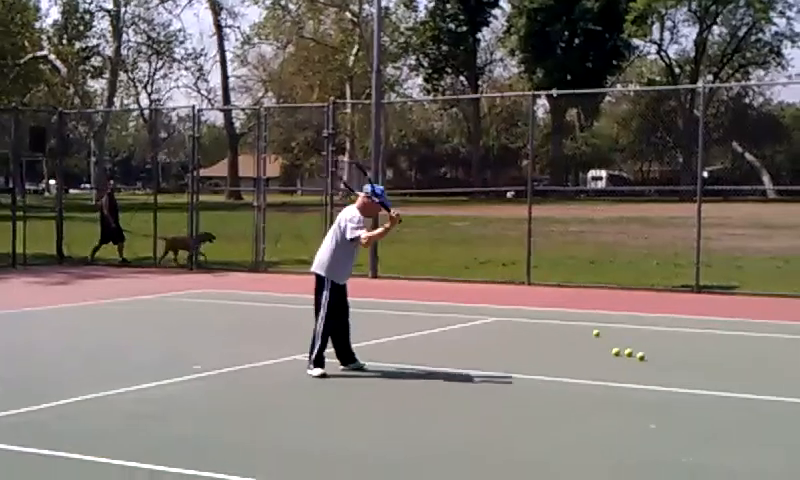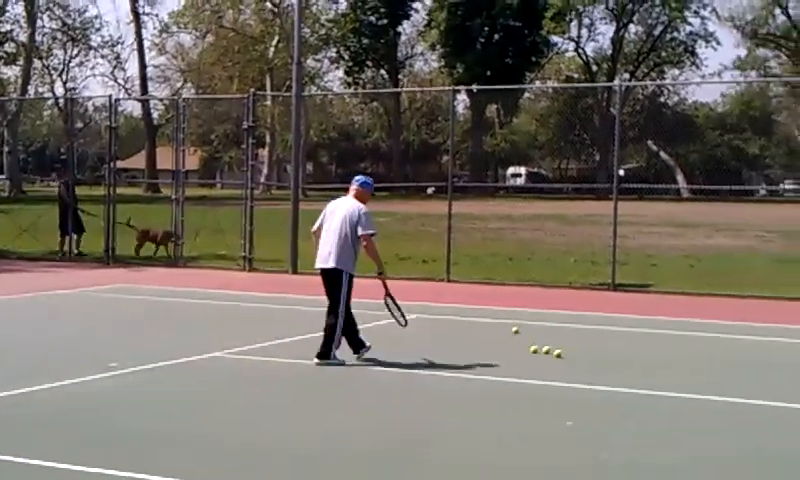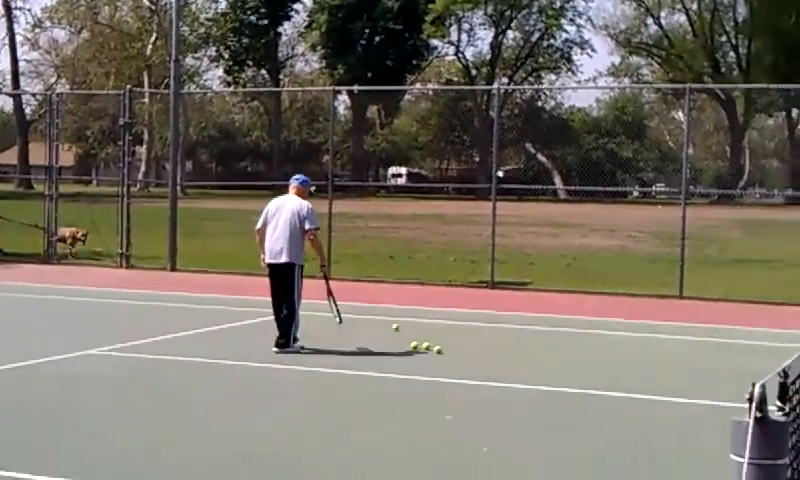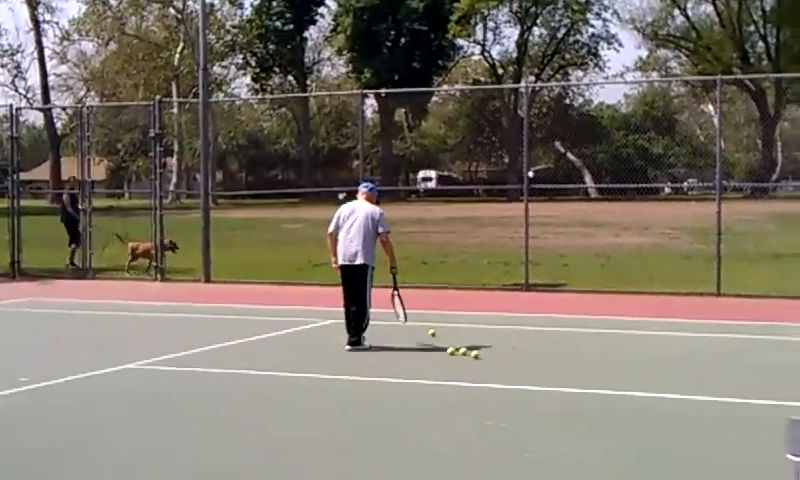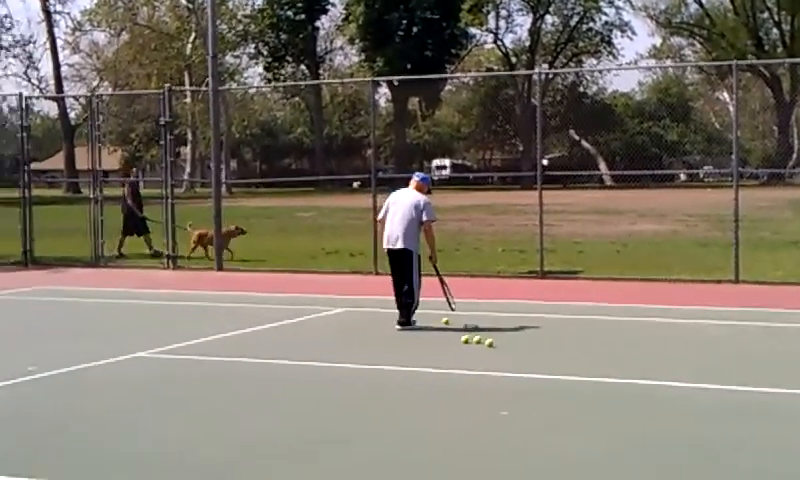
dt=1s
person 1, frame 1
left shoulder: (354, 215)
right shoulder: (352, 216)
right elbow: (365, 240)
right wrist: (388, 227)
left hip: (337, 274)
right hip: (328, 273)
left knee: (341, 317)
right knee: (326, 319)
left ankle: (347, 359)
right ankle: (315, 363)
person 1, frame 2
left shoulder: (333, 204)
right shoulder: (360, 210)
left elbow: (315, 231)
right elbow: (366, 242)
right wrist: (380, 267)
left hip: (324, 263)
right hip: (341, 265)
left knee: (340, 307)
right knee: (338, 310)
left ankle: (357, 345)
right ankle: (326, 354)
person 1, frame 3
left shoulder: (274, 203)
right shoulder: (305, 206)
left elbow: (259, 229)
right elbow: (312, 236)
left wrist: (263, 252)
right wrist: (322, 260)
left hip: (272, 258)
right hip: (291, 259)
left knee: (278, 299)
right knee: (291, 301)
left ankle: (287, 336)
right ankle: (284, 342)
person 1, frame 4
left shoulder: (344, 208)
right shoulder: (376, 211)
left elbow: (331, 233)
right elbow: (384, 239)
left wrist: (333, 256)
right wrist: (392, 261)
left hip: (344, 260)
right hip: (364, 261)
left knee: (349, 298)
right knee: (361, 301)
left ankle: (354, 336)
right ankle: (355, 340)
person 1, frame 5
left shoulder: (394, 195)
right shoulder: (423, 200)
left elbow: (380, 220)
right elbow: (427, 228)
left wrist: (386, 240)
right wrist: (433, 251)
left hip: (391, 244)
right hip: (408, 246)
left knee: (398, 282)
right knee: (411, 284)
left ankle: (403, 315)
right ankle: (404, 321)
